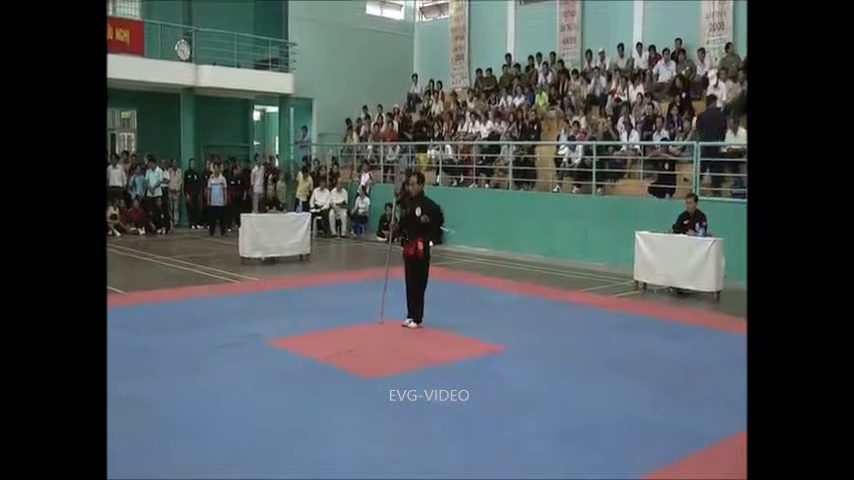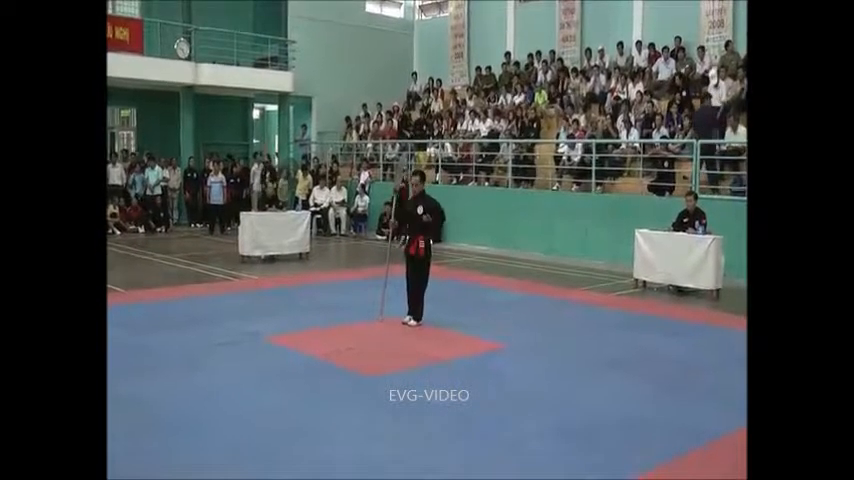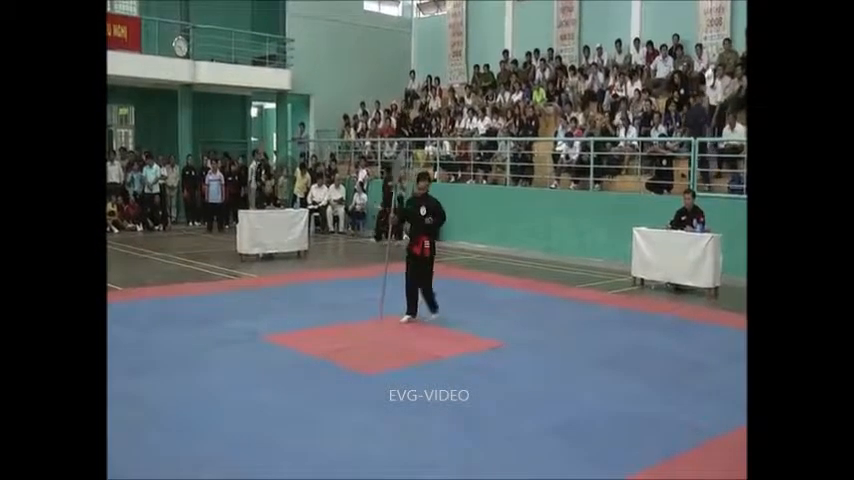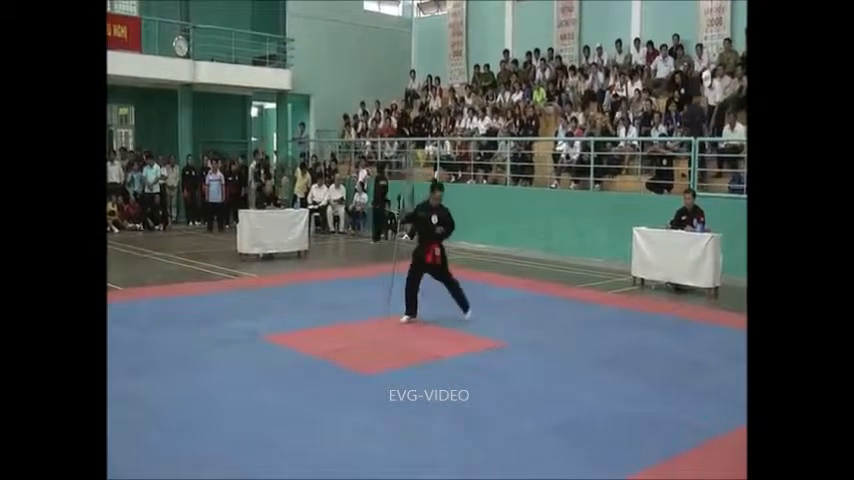
dt=0.2s
person 1, frame 1
left shoulder: (428, 204)
right shoulder: (408, 203)
left elbow: (439, 220)
left wrist: (428, 221)
right wrist: (398, 227)
left hip: (421, 246)
right hip: (409, 245)
left knee: (419, 283)
right knee: (410, 282)
left ankle: (417, 319)
right ankle: (411, 316)
person 1, frame 2
left shoulder: (430, 202)
right shoulder: (409, 202)
left elbow: (441, 217)
left wrist: (430, 220)
right wrist: (397, 224)
left hip: (423, 244)
right hip: (411, 243)
left knee: (420, 281)
right knee: (411, 280)
left ankle: (417, 316)
right ankle: (412, 313)
person 1, frame 3
left shoulder: (433, 202)
right shoulder: (410, 202)
left elbow: (441, 218)
right elbow: (405, 217)
left wrist: (433, 222)
right wrist: (396, 219)
left hip: (426, 244)
right hip: (413, 243)
left knee: (424, 279)
right knee: (410, 279)
left ankle: (434, 308)
right ankle: (410, 312)
person 1, frame 4
left shoulder: (443, 211)
right shoulder: (420, 208)
left elbow: (450, 226)
right elbow: (413, 220)
left wrist: (443, 231)
right wrist: (405, 218)
left hip: (436, 250)
right hip: (422, 249)
left knee: (447, 280)
right knee: (412, 281)
left ankle: (465, 308)
right ankle: (410, 313)
